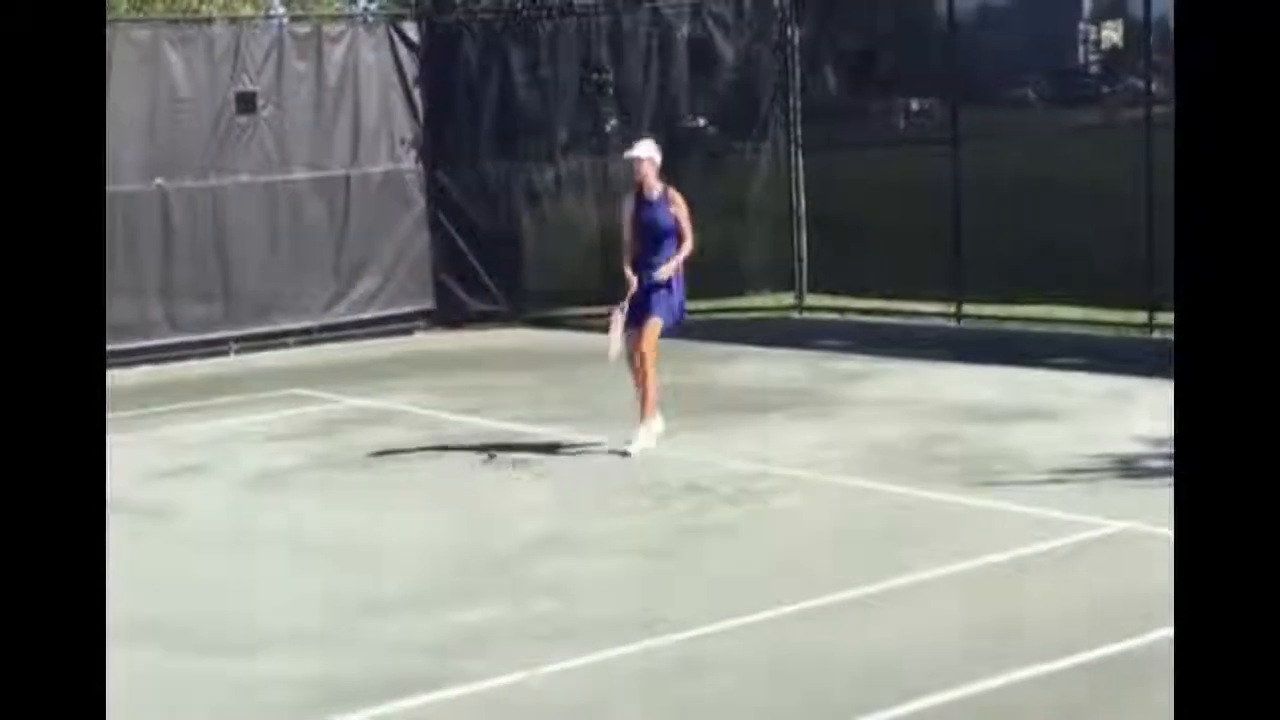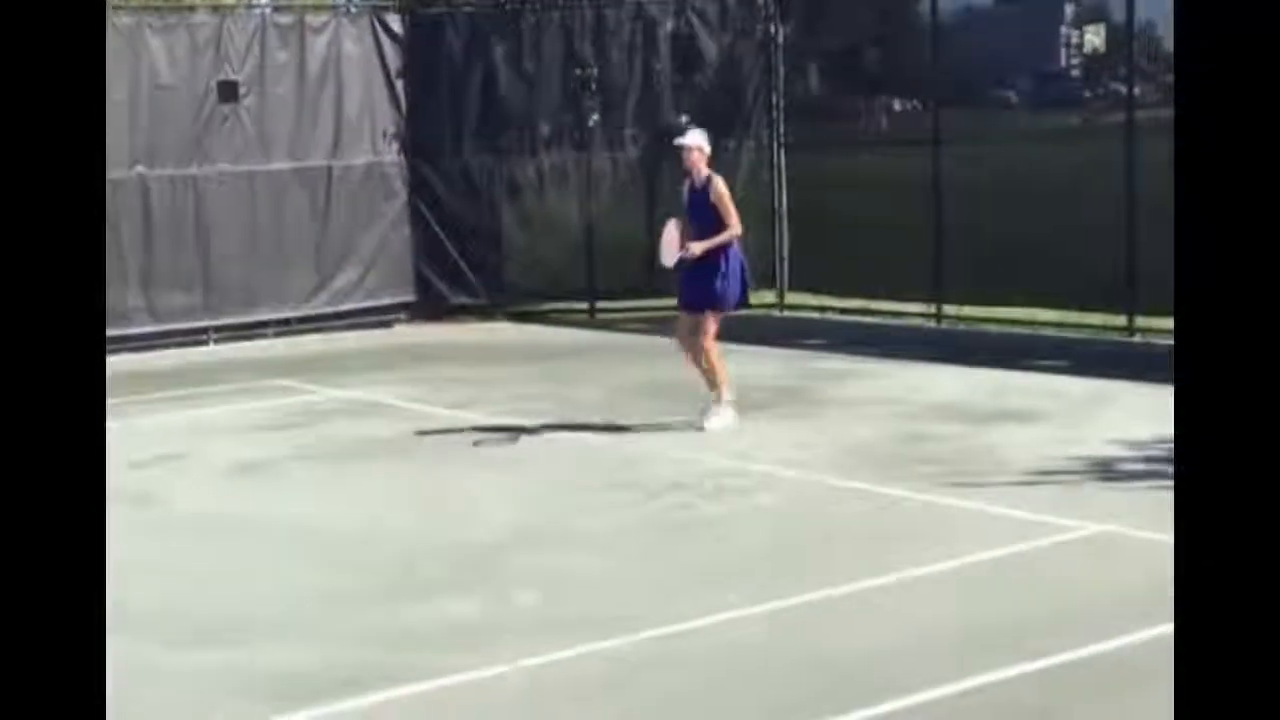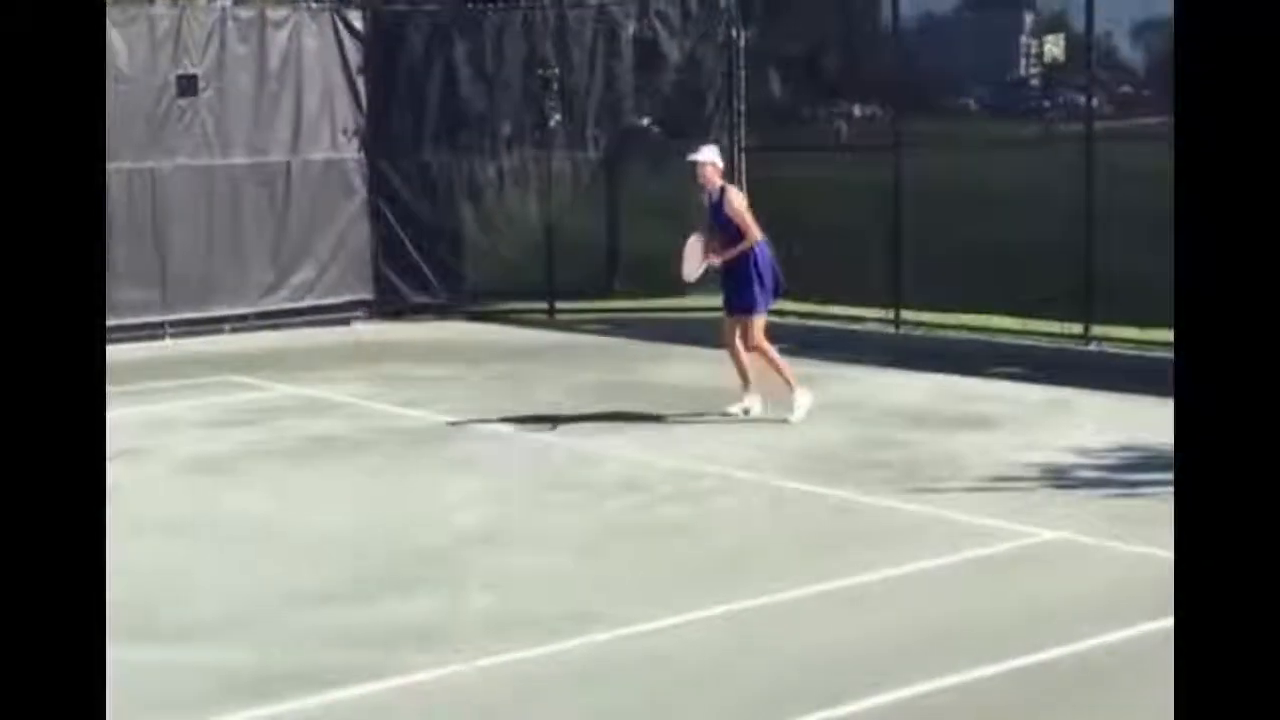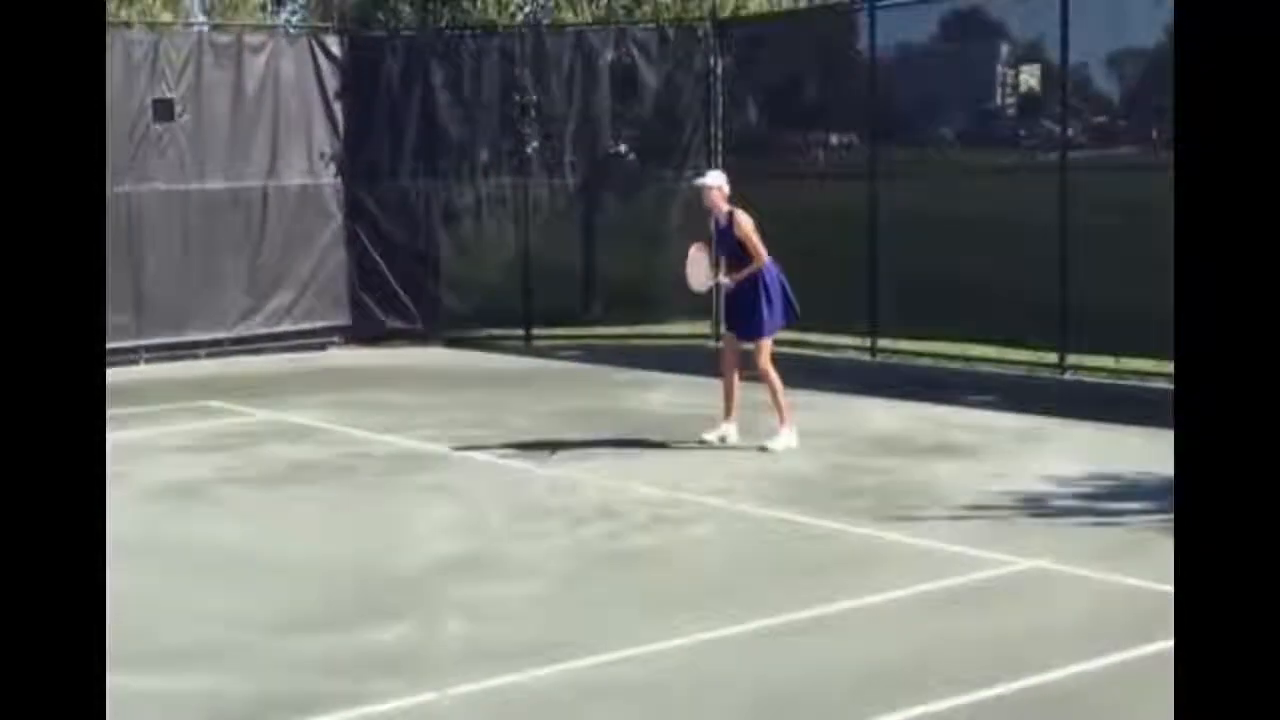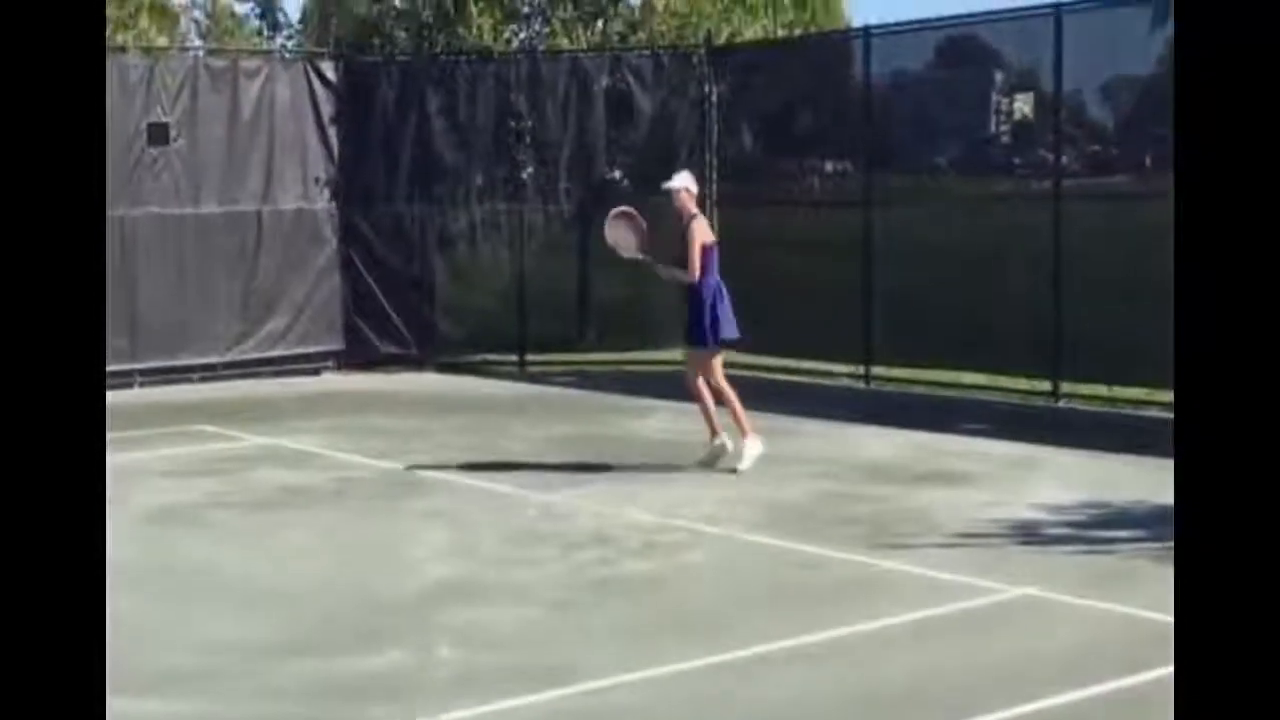
dt=0.5s
person 1, frame 1
left shoulder: (672, 198)
right shoulder: (630, 201)
left elbow: (688, 239)
right elbow: (627, 244)
left wrist: (671, 265)
right wrist: (628, 271)
left hip: (664, 282)
right hip: (640, 280)
left knee: (645, 348)
right knee: (634, 356)
left ankle: (648, 422)
right ankle: (651, 420)
person 1, frame 2
left shoulder: (716, 185)
right shoulder: (687, 186)
left elbow: (736, 229)
left wrist: (703, 245)
right wrist: (686, 245)
left hip: (722, 263)
right hip: (699, 264)
left knee: (706, 340)
right knee: (684, 337)
left ankle: (724, 406)
right ankle: (717, 392)
person 1, frame 3
left shoulder: (730, 197)
right shoulder: (708, 197)
left elbow: (754, 237)
left wrist: (724, 256)
right wrist: (714, 253)
left hip: (754, 266)
right hip: (736, 269)
left knee: (756, 340)
right knee: (730, 335)
left ankle: (799, 393)
right ankle: (751, 397)
person 1, frame 4
left shoulder: (739, 219)
right shoulder: (714, 222)
left elbow: (762, 259)
left wrist: (734, 278)
right wrist: (723, 276)
left hip: (762, 289)
right hip: (740, 292)
left knee: (762, 364)
right knee: (727, 360)
left ankle: (787, 429)
right ankle: (728, 425)
person 1, frame 5
left shoulder: (696, 225)
right shoulder: (690, 223)
left elbow: (693, 274)
left wrist: (670, 273)
right wrist: (676, 271)
left hip: (709, 303)
right hip: (702, 305)
left knee: (715, 378)
right knee: (694, 375)
left ankle: (751, 439)
right ankle: (718, 440)
